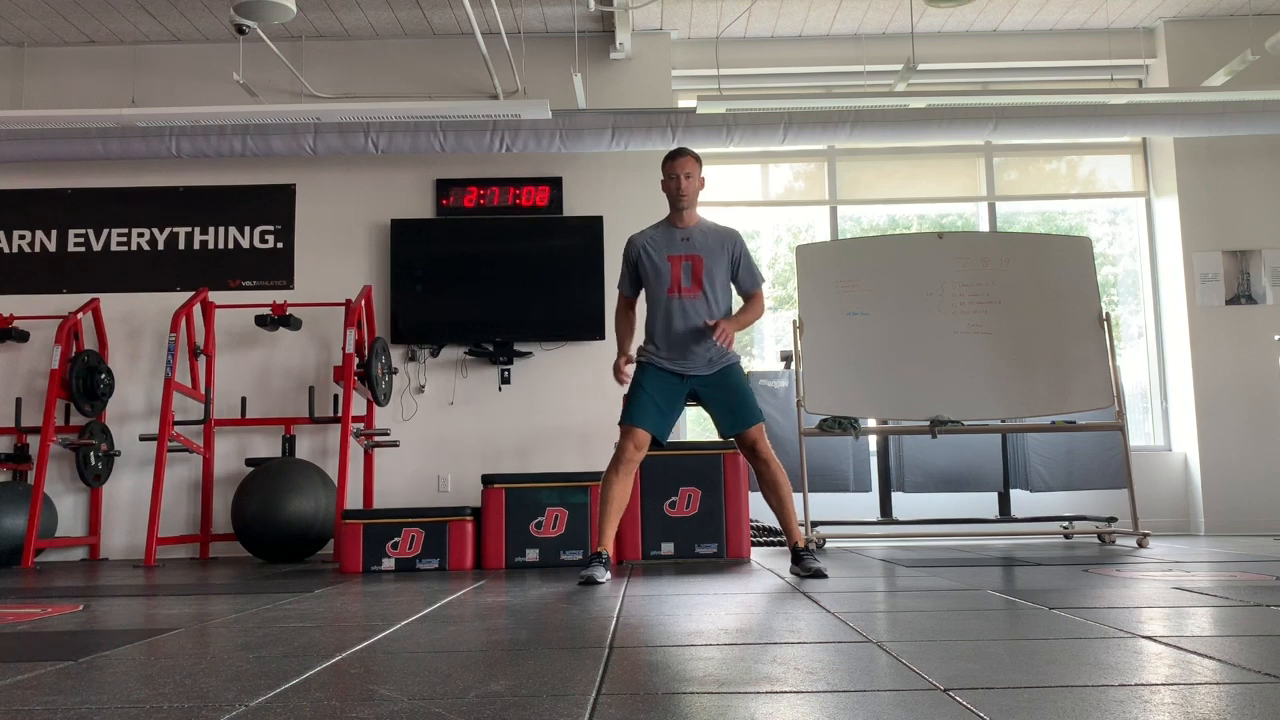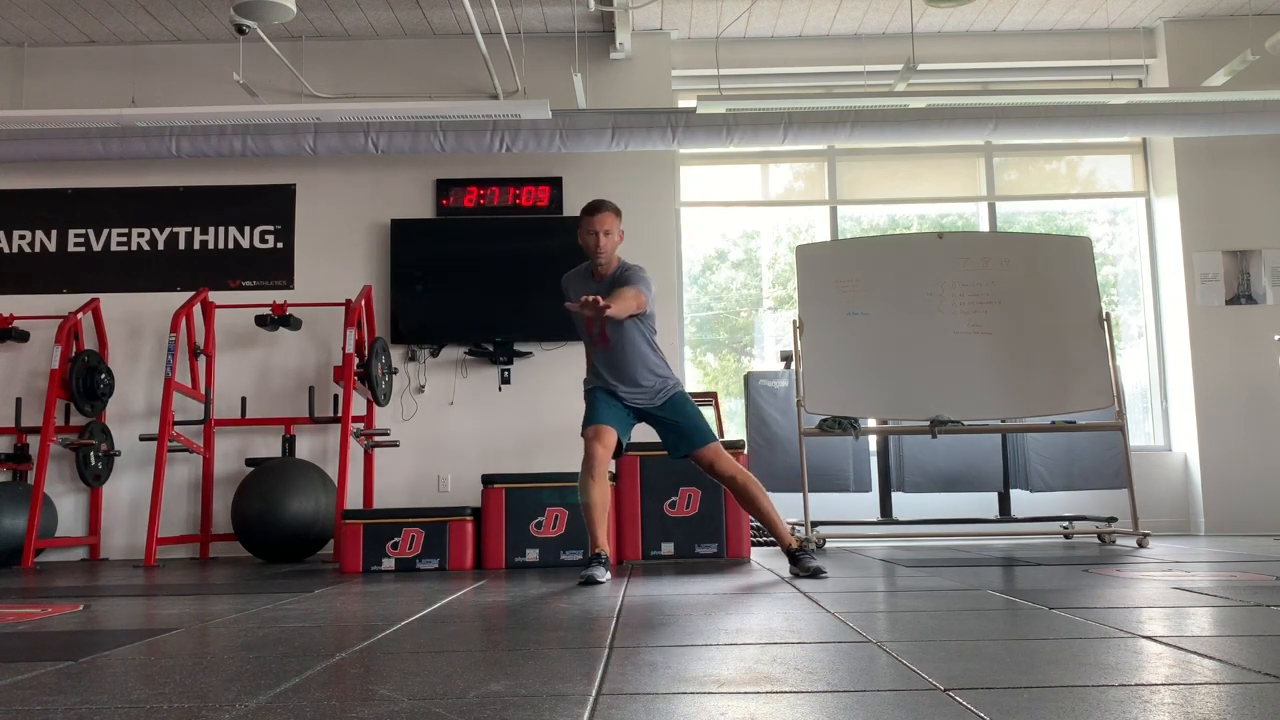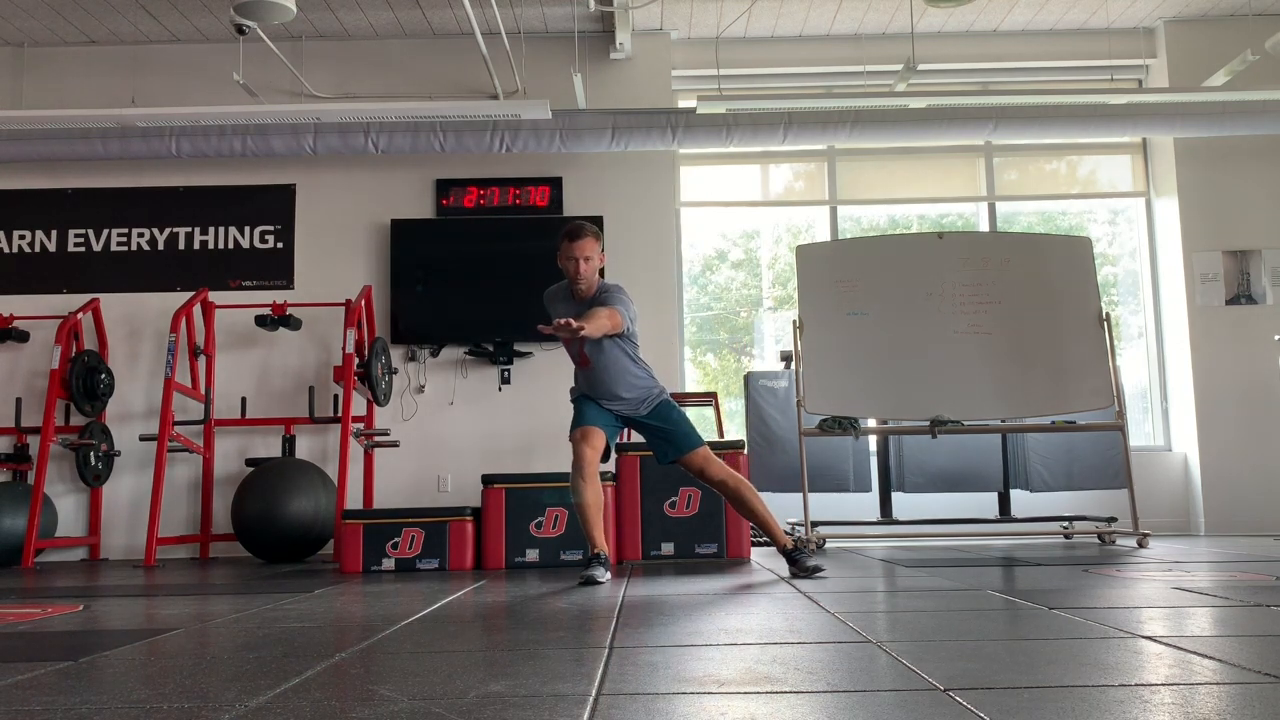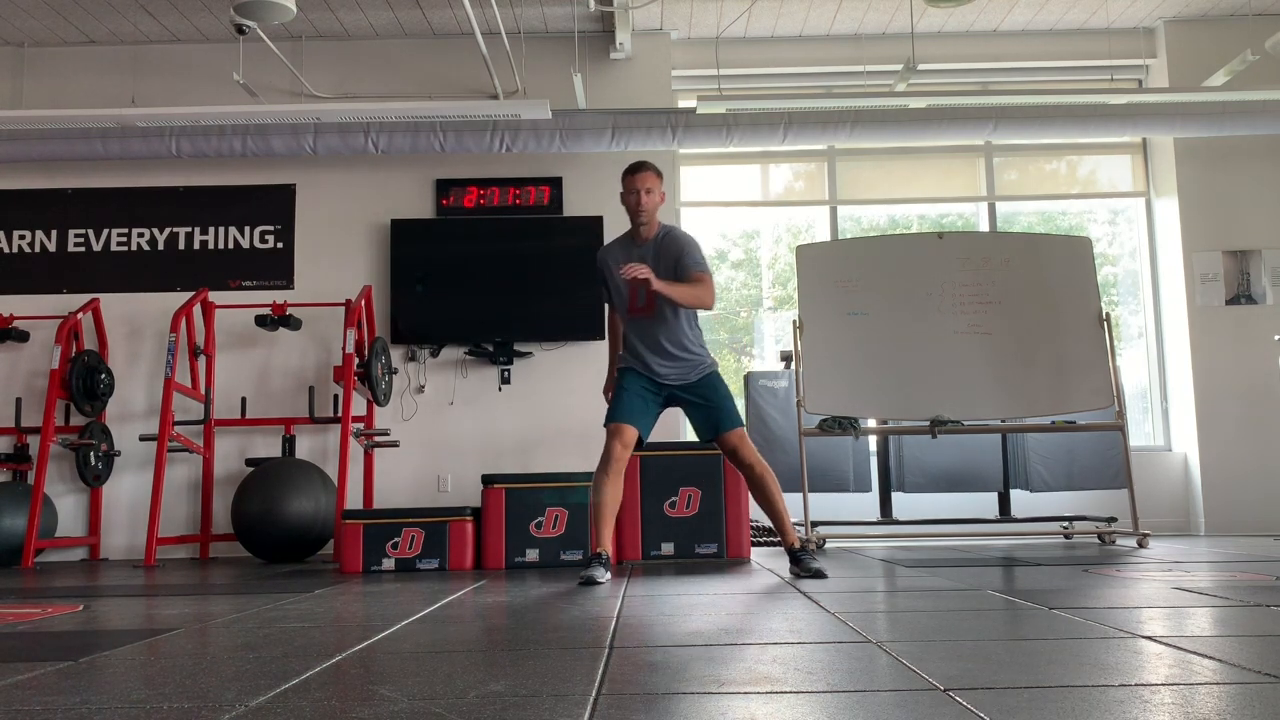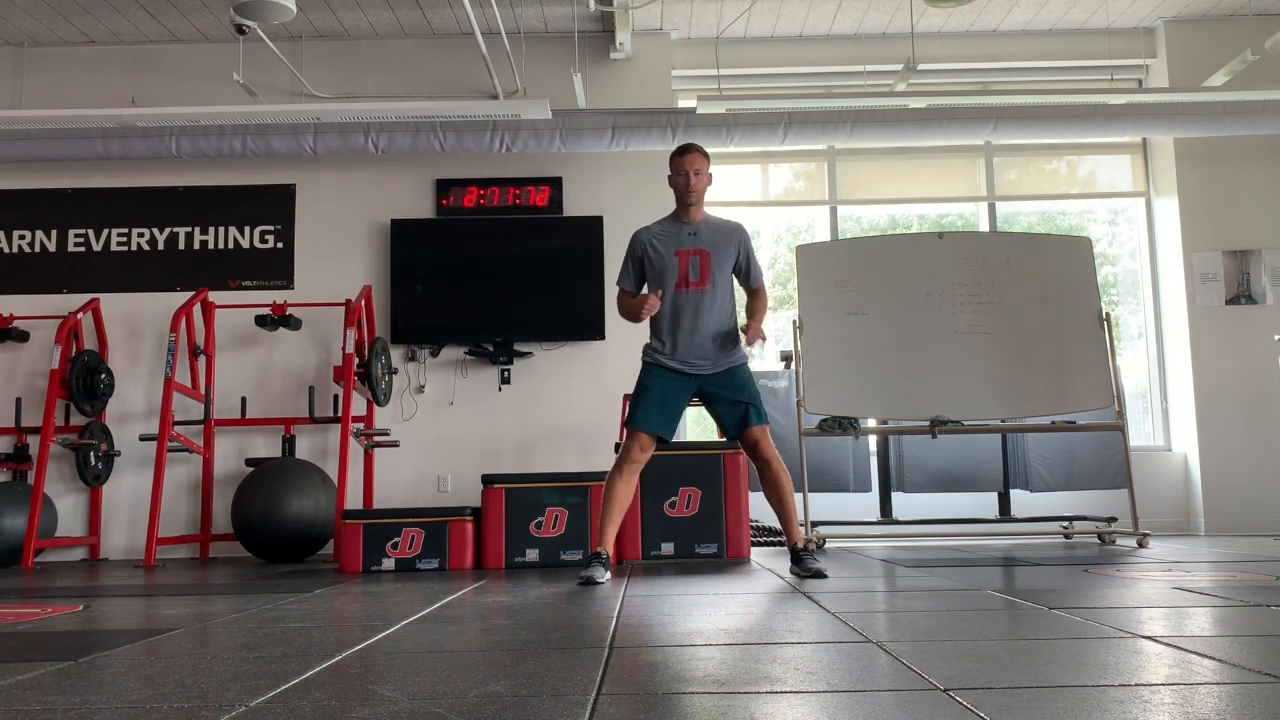
dt=1s
person 1, frame 1
left shoulder: (727, 239)
right shoulder: (641, 243)
left elbow: (756, 302)
right elbow: (626, 304)
left wrist: (731, 324)
right wrist: (622, 352)
left hip: (718, 363)
right hip: (660, 365)
left knee: (759, 448)
right knee: (629, 450)
left ankle: (799, 548)
right ankle: (602, 555)
person 1, frame 2
left shoulder: (634, 277)
right shoulder: (571, 282)
left elbow: (628, 300)
left wrist: (605, 307)
right wrist: (592, 377)
left hip: (659, 390)
right hip: (608, 390)
left knee: (721, 464)
right knee: (596, 449)
left ankle: (793, 549)
right ankle: (600, 556)
person 1, frame 3
left shoulder: (614, 297)
right shoulder: (553, 298)
left elbow: (601, 320)
left wrist: (580, 327)
left hip: (646, 398)
right hip: (595, 399)
left knee: (712, 470)
right knee: (584, 450)
left ankle: (789, 548)
right ankle: (599, 557)
person 1, frame 4
left shoulder: (680, 242)
right shoulder: (608, 255)
left elbow: (706, 298)
left wrist: (660, 284)
right wrist: (611, 371)
left hip: (695, 369)
right hip: (638, 371)
left knee: (743, 453)
right knee: (616, 450)
left ankle: (795, 549)
right ankle: (601, 556)
person 1, frame 5
left shoulder: (733, 234)
right shoulder: (647, 238)
left elbow: (756, 289)
right elbow: (624, 304)
left wrist: (755, 324)
right wrist: (641, 307)
left hip: (725, 363)
right hip: (666, 364)
left knee: (762, 447)
right knee: (633, 452)
left ankle: (799, 550)
right ankle: (602, 555)
